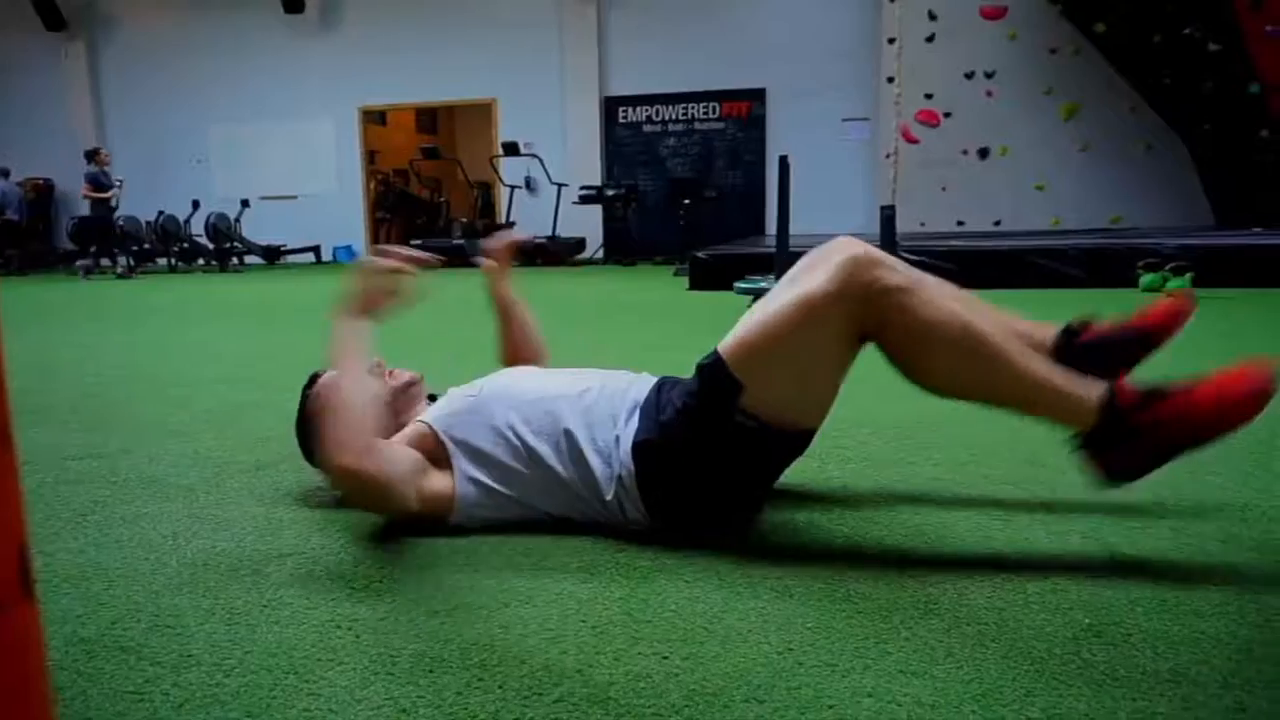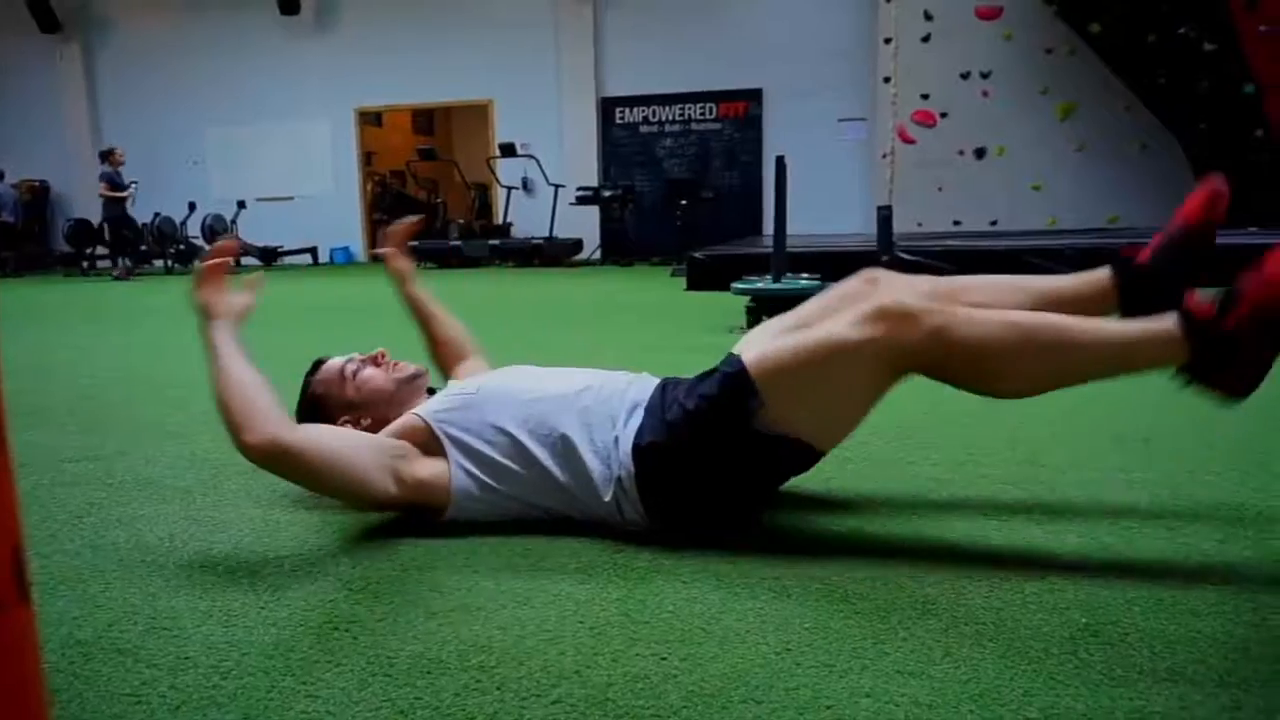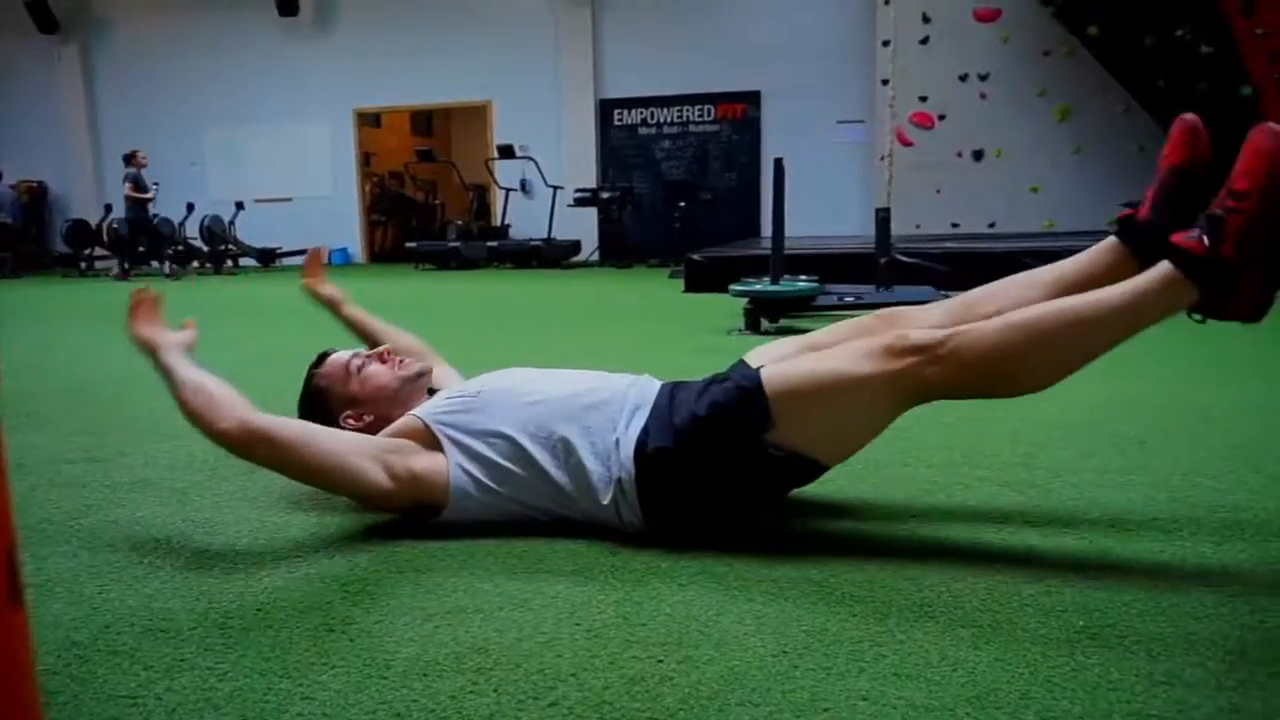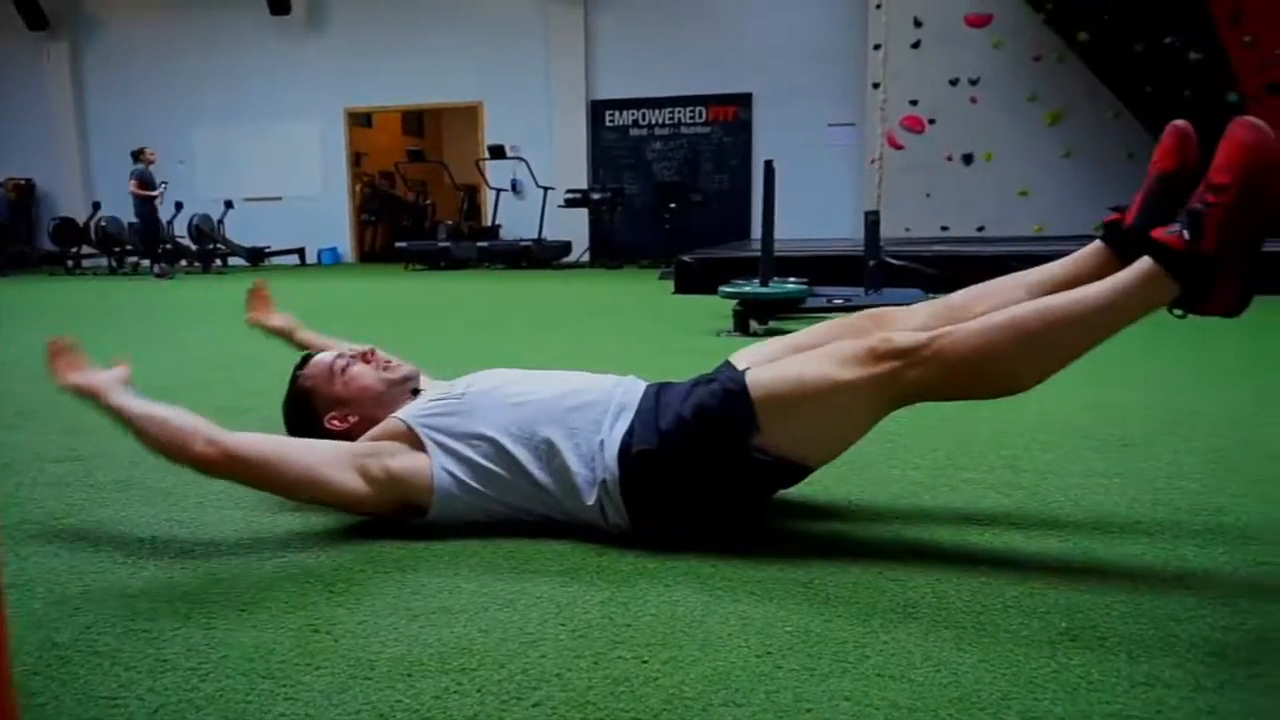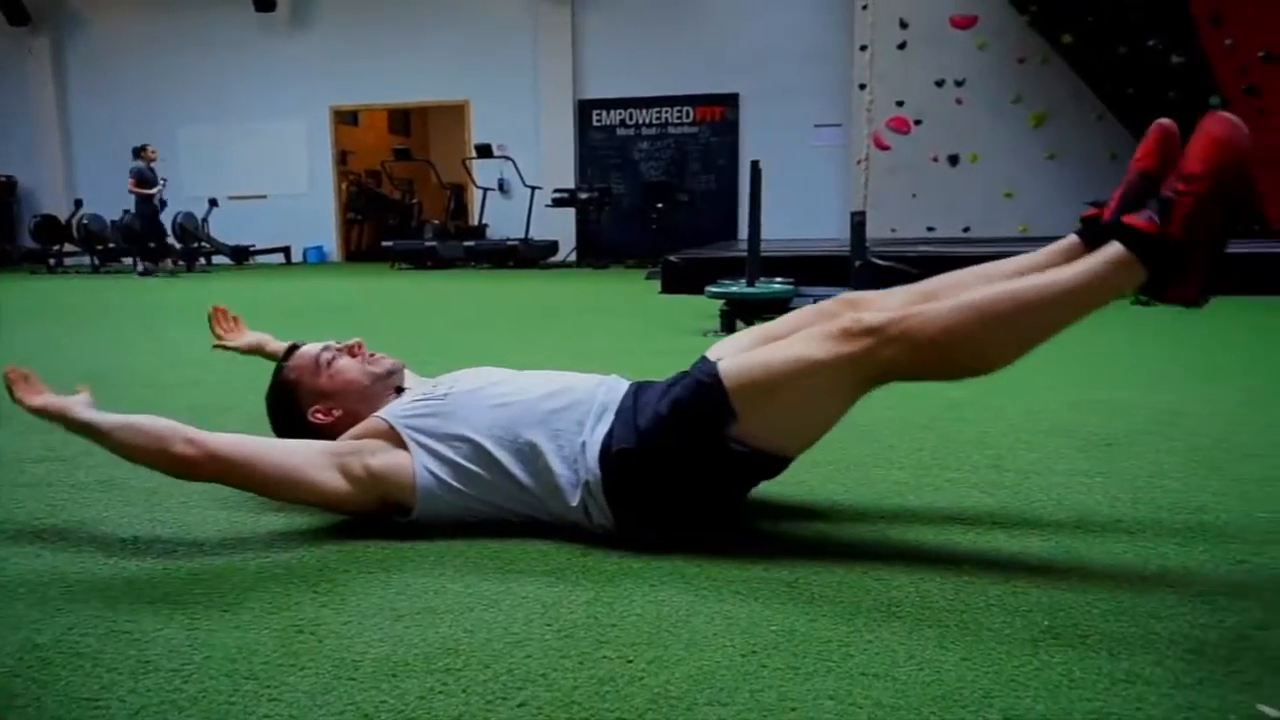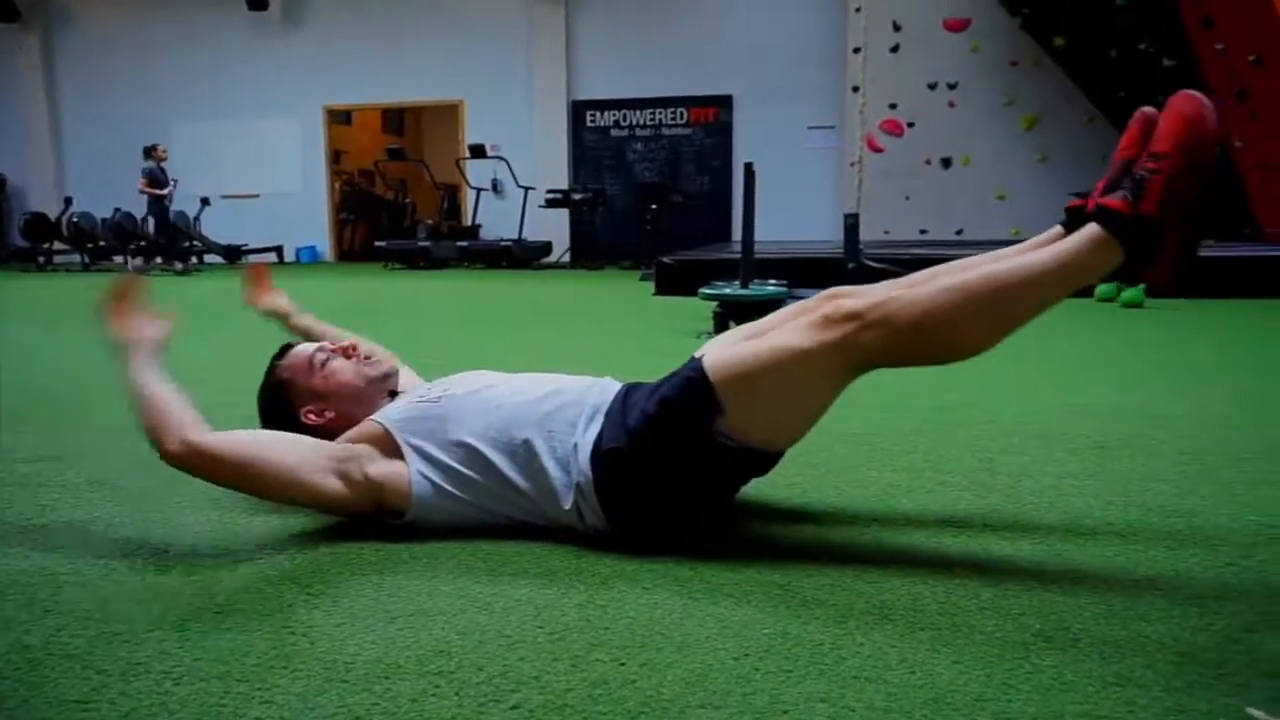
dt=0.2s
person 1, frame 1
left shoulder: (455, 417)
right shoulder: (413, 471)
left elbow: (540, 378)
right elbow: (350, 463)
left wrist: (501, 286)
right wrist: (352, 317)
left hip: (676, 426)
right hip: (680, 464)
left knee: (849, 269)
right knee: (861, 276)
left ankle: (1073, 355)
right ankle: (1110, 421)
person 1, frame 2
left shoulder: (445, 410)
right shoulder: (401, 460)
left elbow: (460, 355)
right elbow: (266, 437)
left wrist: (404, 274)
right wrist: (220, 325)
left hip: (680, 420)
right hip: (678, 462)
left knee: (883, 295)
right knee: (902, 324)
left ankle: (1127, 286)
person 1, frame 3
left shoulder: (450, 407)
right shoulder: (398, 463)
left elbow: (420, 353)
right elbow: (245, 427)
left wrist: (334, 297)
right wrist: (171, 353)
left hip: (682, 418)
right hip: (677, 466)
left knee: (906, 323)
right knee: (920, 355)
left ankle: (1138, 247)
person 1, frame 4
left shoulder: (432, 408)
right shoulder: (379, 464)
left elbow: (378, 359)
right elbow: (216, 445)
left wrist: (284, 324)
right wrist: (108, 392)
left hip: (668, 417)
right hip: (661, 464)
left knee: (887, 326)
right knee: (901, 360)
left ankle: (1123, 252)
right ankle: (1178, 266)
person 1, frame 5
left shoulder: (416, 405)
right shoulder: (360, 462)
left elbow: (348, 365)
right elbow: (199, 448)
left wrist: (259, 343)
left hip: (647, 416)
right hip: (644, 464)
left knee: (854, 310)
right knee: (874, 338)
left ankle: (1099, 243)
right ankle: (1144, 254)
person 1, frame 6
left shoulder: (409, 412)
right shoulder: (360, 463)
left elbow: (367, 363)
right elbow: (197, 446)
left wrist: (287, 313)
right wrist: (142, 355)
left hip: (643, 428)
right hip: (637, 465)
left knee: (845, 306)
right knee: (855, 324)
left ankle: (1087, 231)
right ankle: (1113, 239)
